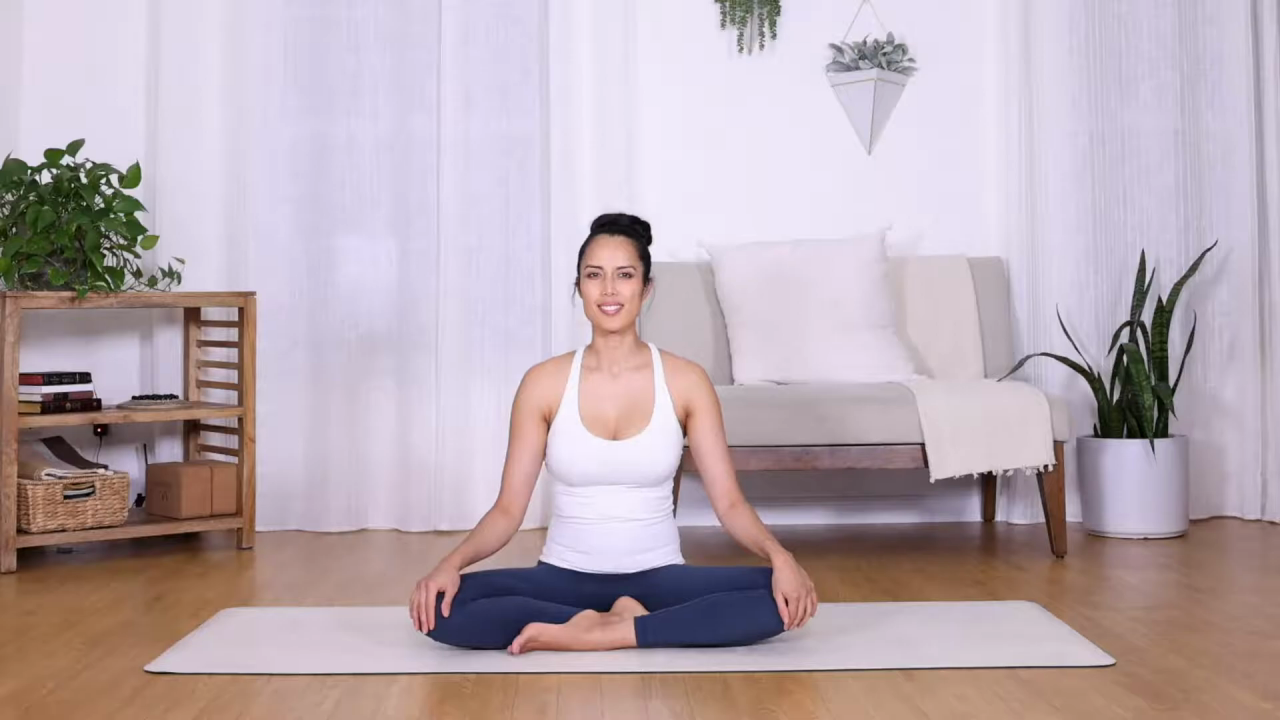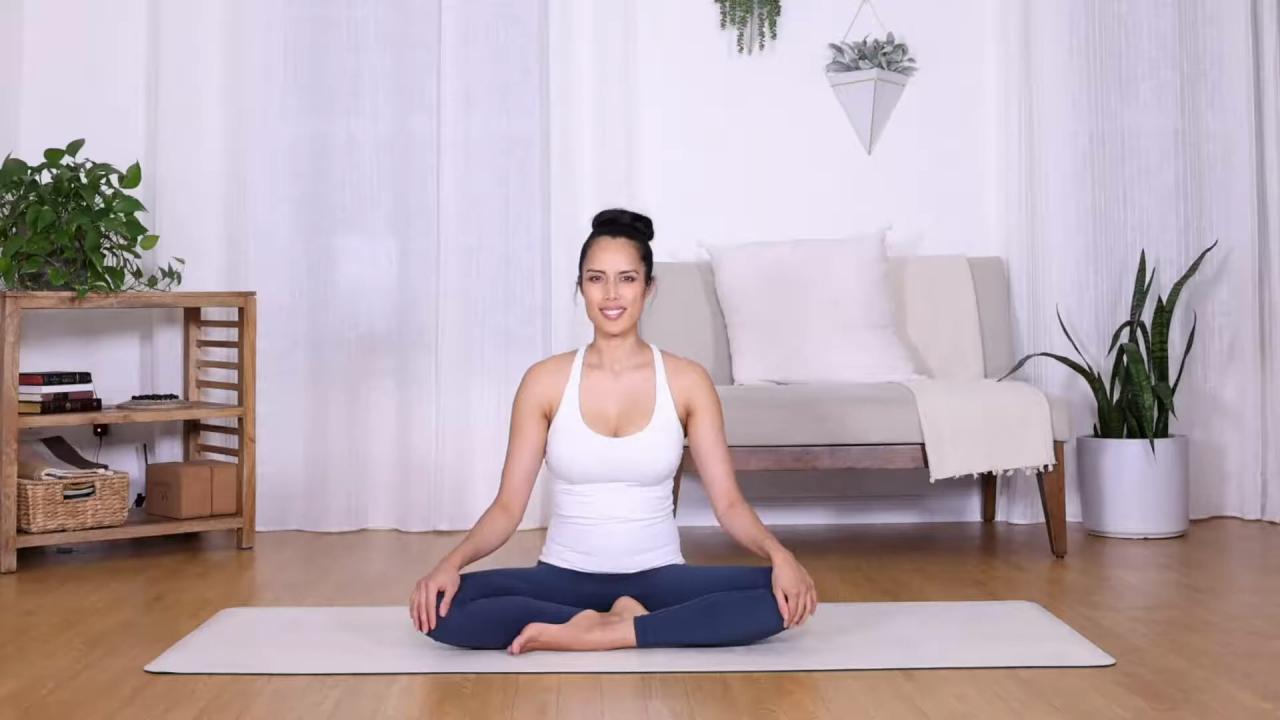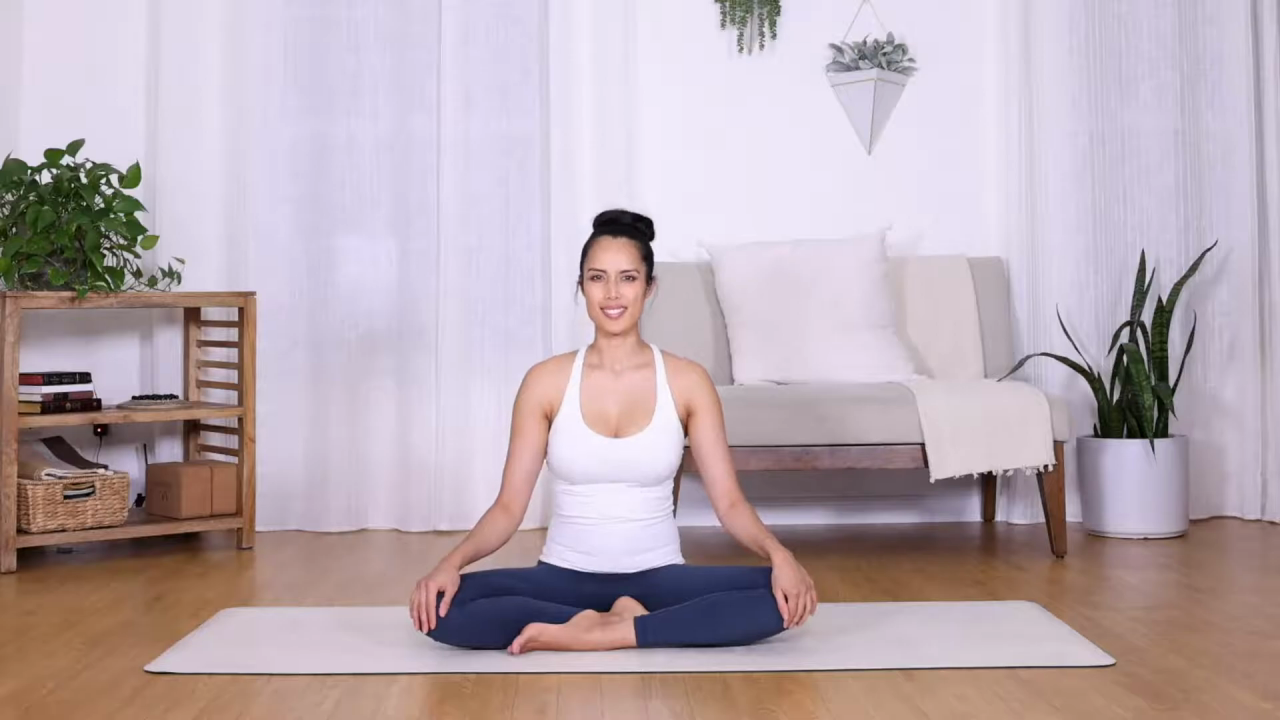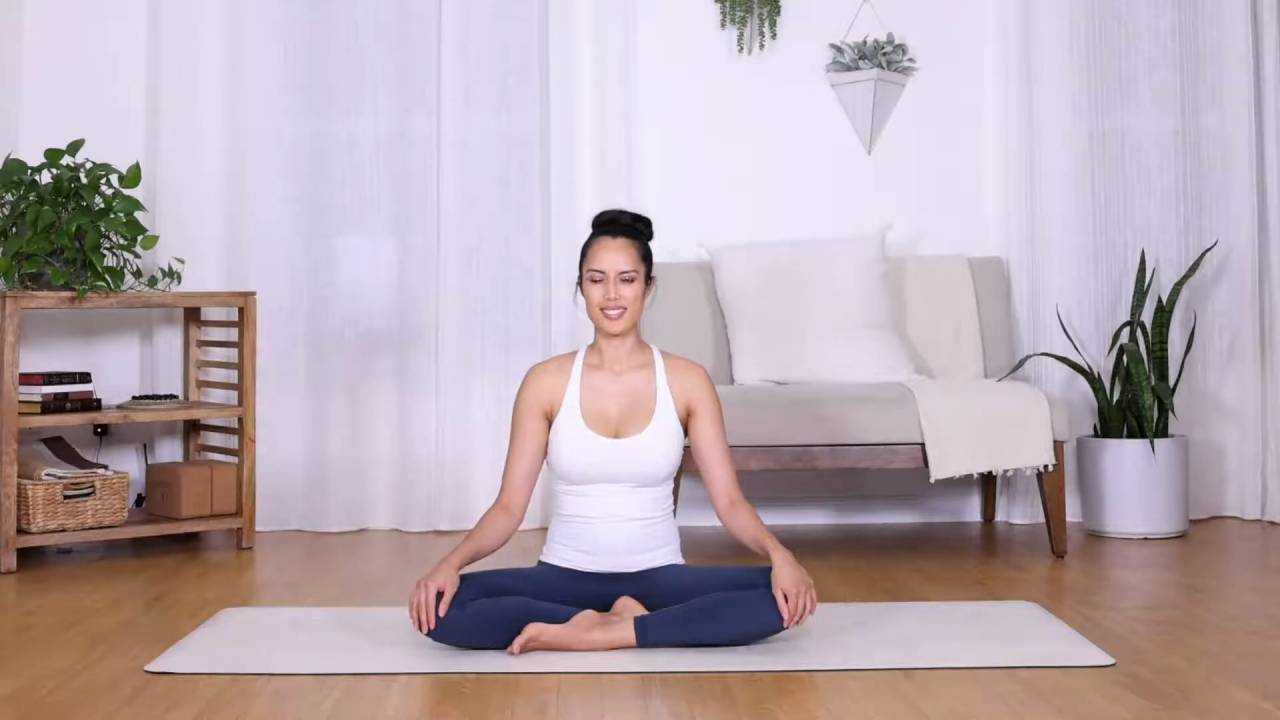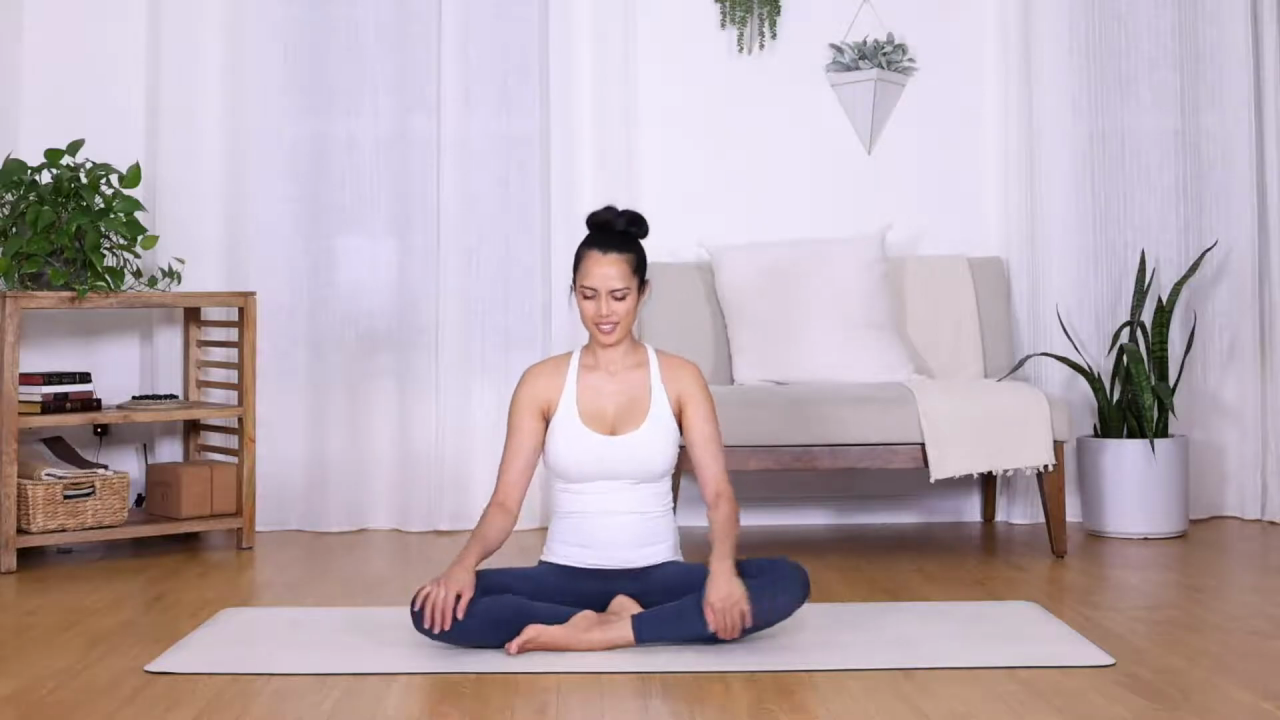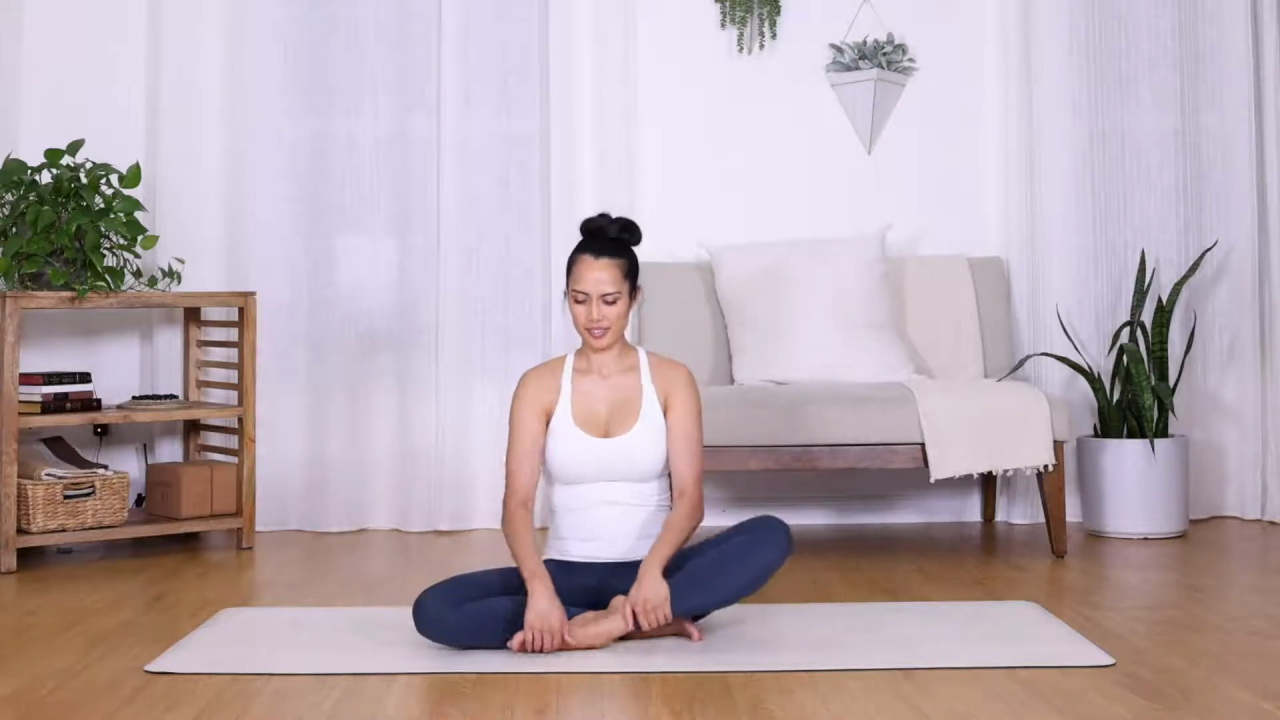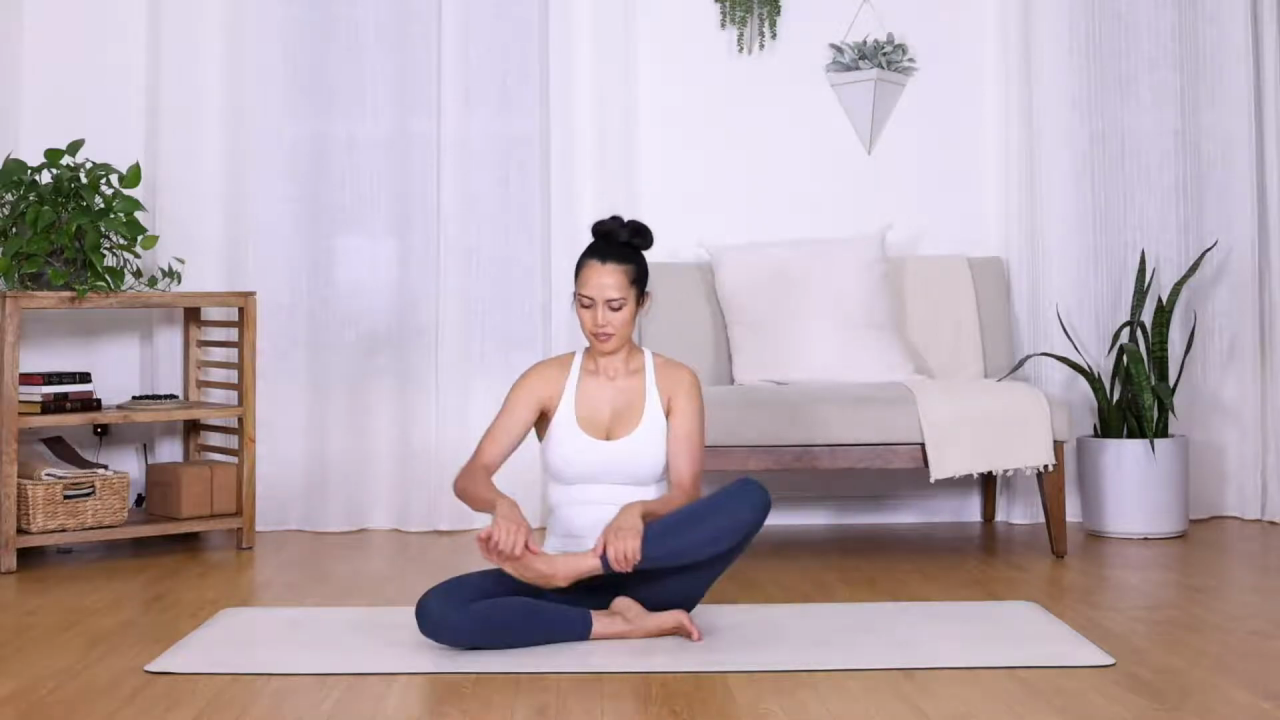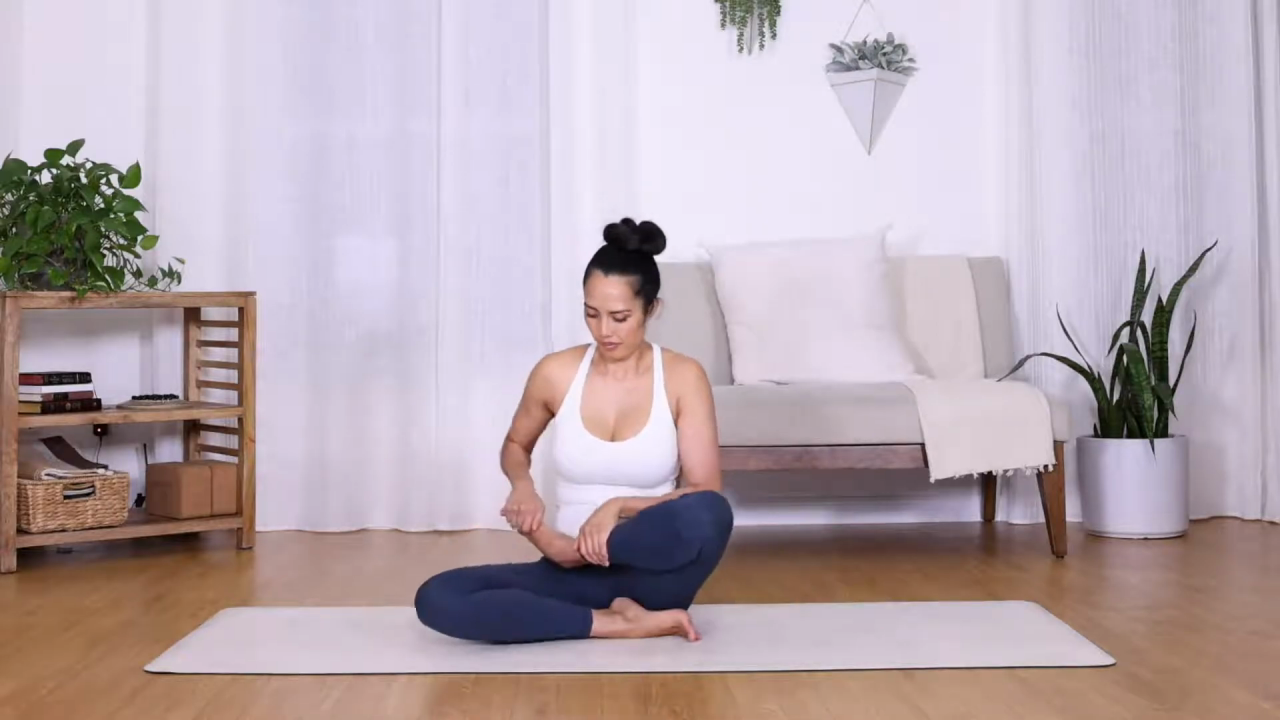
dt=0.4s
person 1, frame 1
left shoulder: (686, 380)
right shoulder: (544, 382)
left elbow: (728, 501)
right elbow: (508, 508)
left wrist: (780, 556)
right wrist: (451, 563)
left hip: (658, 576)
right hip: (565, 576)
left knee: (785, 597)
right knee: (440, 607)
left ankle: (591, 632)
right ankle: (615, 622)
person 1, frame 2
left shoulder: (687, 380)
right shoulder: (545, 380)
left elbow: (728, 503)
right elbow: (508, 506)
left wrist: (779, 555)
right wrist: (451, 562)
left hip: (657, 576)
right hip: (565, 576)
left knee: (784, 596)
right knee: (440, 607)
left ankle: (592, 633)
right ankle: (618, 622)
person 1, frame 3
left shoulder: (687, 381)
right shoulder: (546, 381)
left elbow: (729, 501)
right elbow: (509, 506)
left wrist: (779, 555)
right wrist: (451, 563)
left hip: (657, 577)
right hip: (566, 576)
left knee: (783, 596)
right knee: (439, 608)
left ankle: (601, 632)
right ankle: (623, 622)
person 1, frame 4
left shoulder: (687, 381)
right shoulder: (546, 381)
left elbow: (729, 500)
right elbow: (509, 505)
left wrist: (779, 554)
right wrist: (450, 562)
left hip: (657, 576)
right hip: (566, 576)
left knee: (785, 598)
right knee: (439, 608)
left ankle: (592, 632)
right ankle: (626, 624)
person 1, frame 5
left shoulder: (681, 378)
right shoulder: (542, 382)
left elbow: (719, 493)
right elbow: (505, 500)
left wrist: (722, 566)
right wrist: (465, 563)
left hip: (656, 575)
right hip: (567, 575)
left knee: (788, 582)
right knee: (437, 608)
left ankle: (599, 631)
right ankle: (653, 624)
person 1, frame 6
left shoulder: (672, 380)
right shoulder: (540, 385)
left elbow: (689, 498)
right elbow: (517, 502)
left wrist: (653, 570)
right wrist: (539, 588)
left hip: (650, 573)
right hip: (568, 574)
left knee: (771, 536)
right knee: (433, 610)
left ankle: (607, 626)
right ankle: (640, 623)
person 1, frame 7
left shoulder: (675, 381)
right shoulder: (547, 380)
left elbow: (686, 496)
right elbow: (469, 478)
left wrist: (638, 513)
right wrist: (503, 506)
left hip: (652, 576)
right hip: (564, 577)
left knee: (749, 497)
right knee: (436, 612)
left ankle: (566, 566)
right ankle: (617, 623)
person 1, frame 8
left shoulder: (684, 378)
right shoulder: (555, 373)
left elbow: (706, 493)
right elbow: (515, 446)
left wrist: (620, 506)
right wrist: (523, 487)
left hip: (651, 575)
right hip: (569, 573)
left knee: (706, 514)
right knee: (436, 600)
right ankle: (617, 623)
